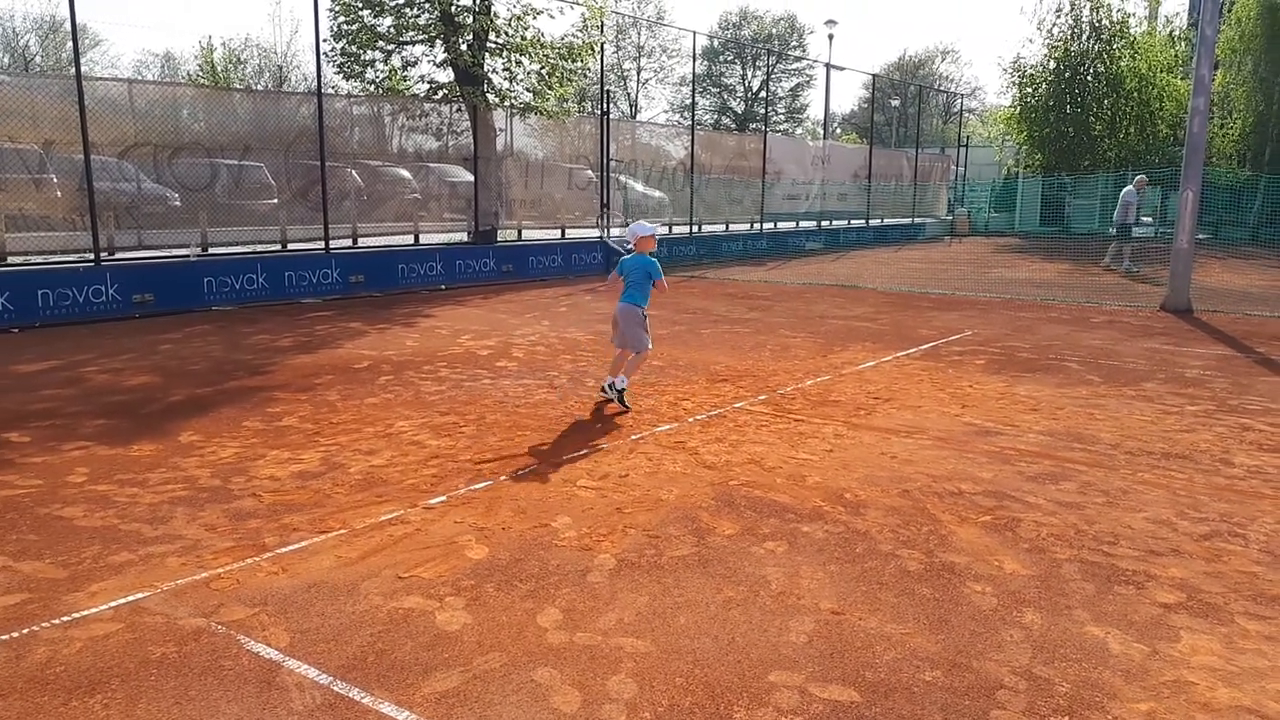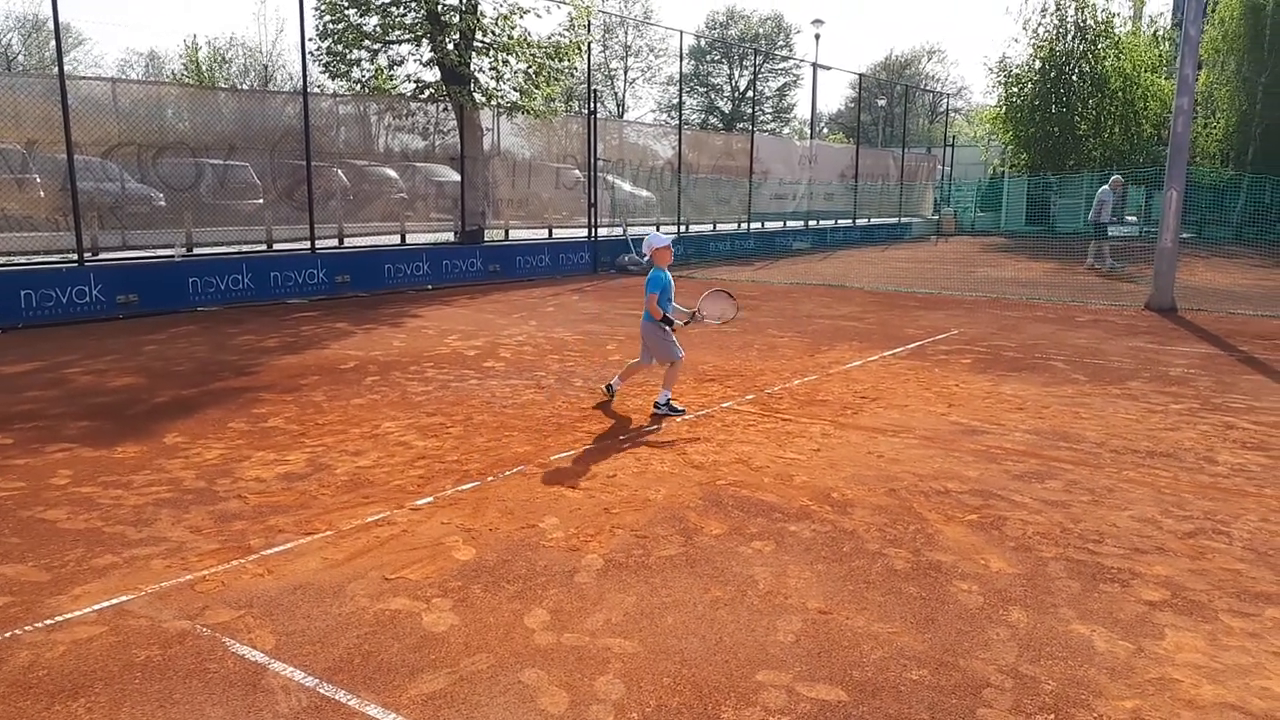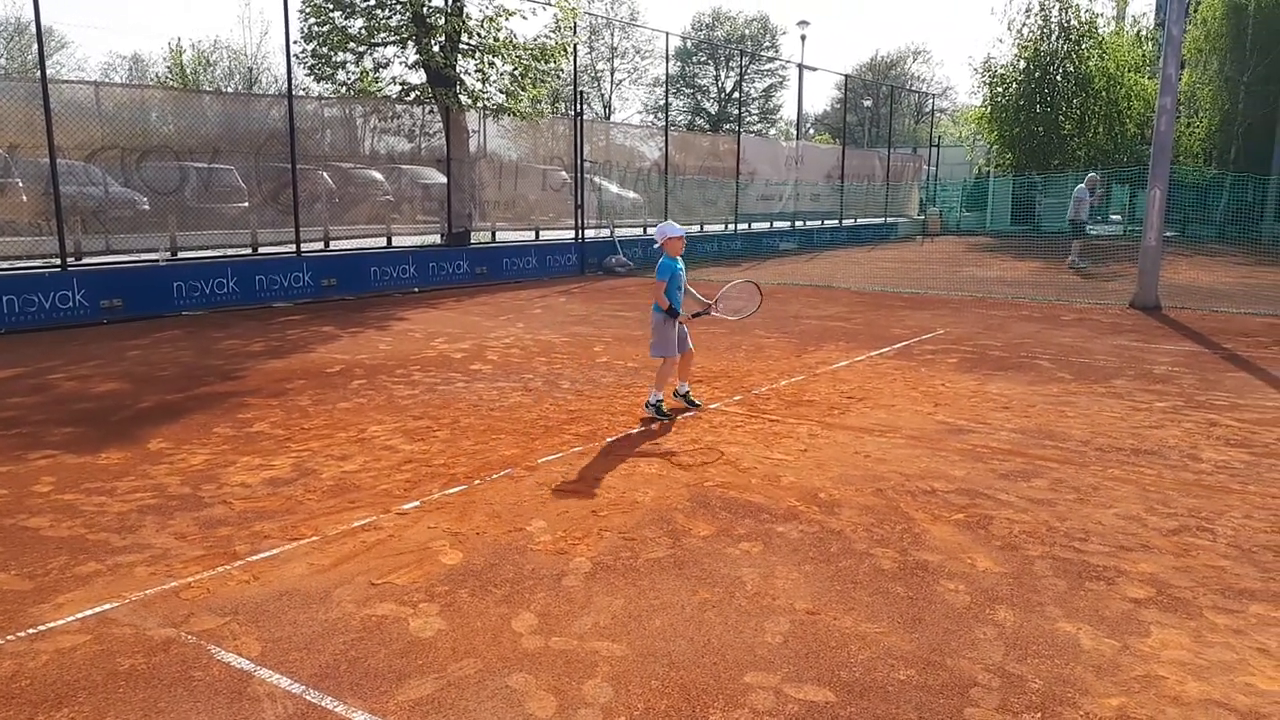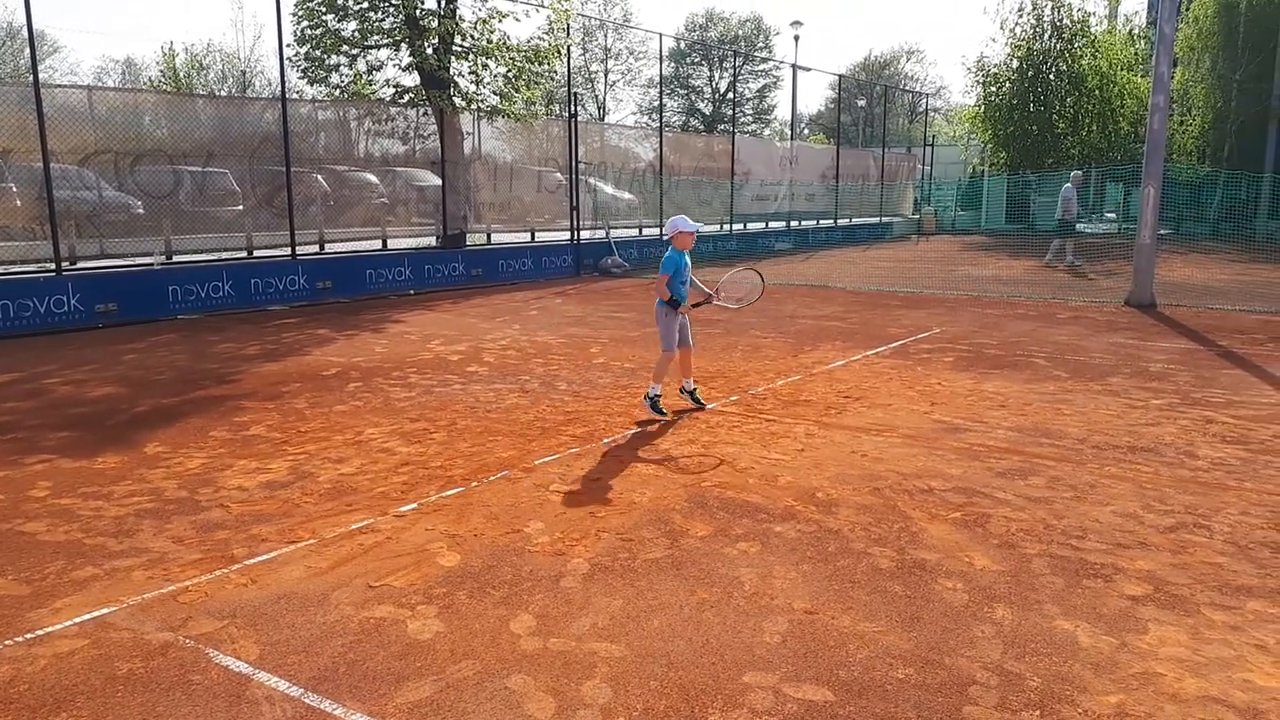
dt=0.3s
person 1, frame 1
left shoulder: (625, 260)
right shoulder: (651, 263)
left elbow: (610, 281)
right elbow: (662, 288)
left hip: (621, 307)
right hip: (634, 311)
left knee: (625, 350)
right knee: (643, 351)
left ankle: (610, 386)
right ankle: (618, 385)
person 1, frame 2
left shoulder: (665, 274)
right shoulder: (656, 276)
right elbow: (650, 306)
left wrist: (684, 312)
right wrist: (671, 322)
left hip: (654, 325)
right hip: (655, 326)
left knee: (645, 361)
right knee: (677, 360)
left ankle: (613, 386)
right ankle: (662, 402)
person 1, frame 3
left shoulder: (678, 262)
right shoulder: (666, 264)
left elbow: (683, 287)
right elbow: (658, 294)
left wrist: (702, 301)
right wrist: (676, 314)
left hip: (673, 318)
right hip: (664, 317)
left knee: (688, 353)
right knee: (671, 359)
left ankle: (682, 392)
right ankle: (653, 402)
person 1, frame 4
left shoulder: (684, 255)
right shoulder: (672, 259)
right elbow: (659, 287)
left wrist: (705, 291)
right wrist: (676, 305)
left hip: (679, 311)
right hip: (667, 310)
left knee: (686, 349)
right knee: (670, 353)
left ankle: (689, 389)
right ankle: (653, 396)
